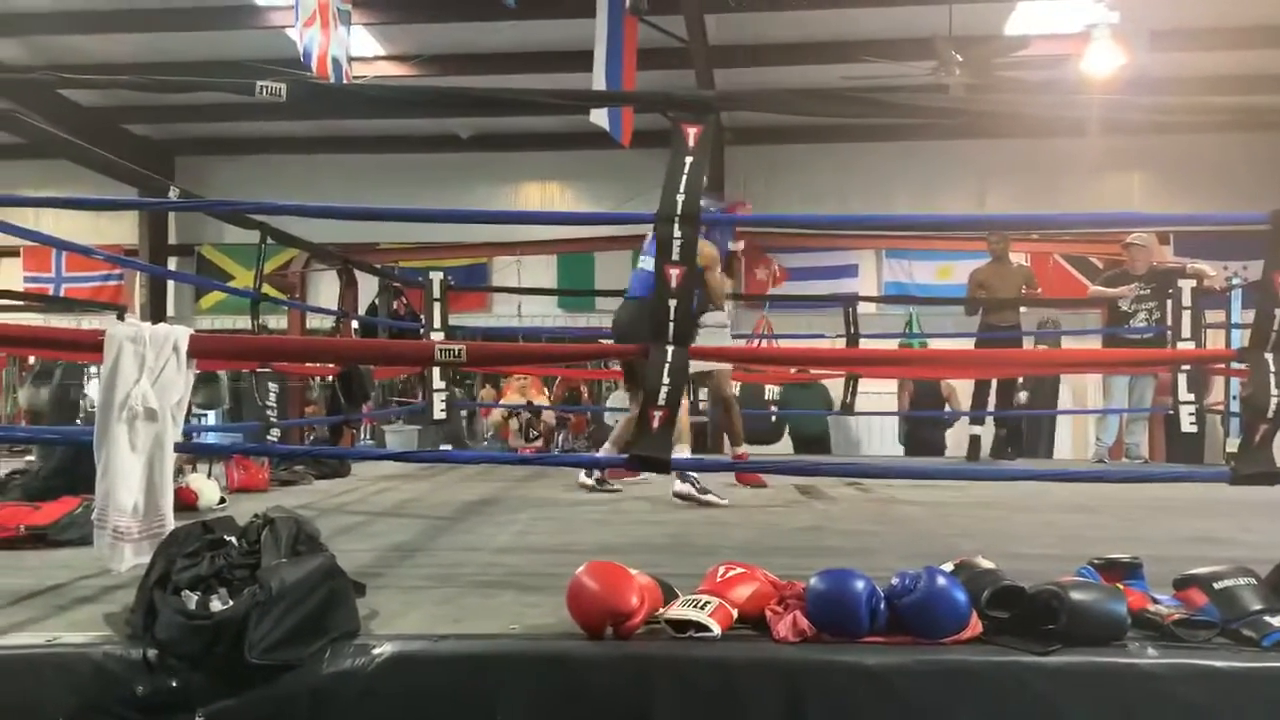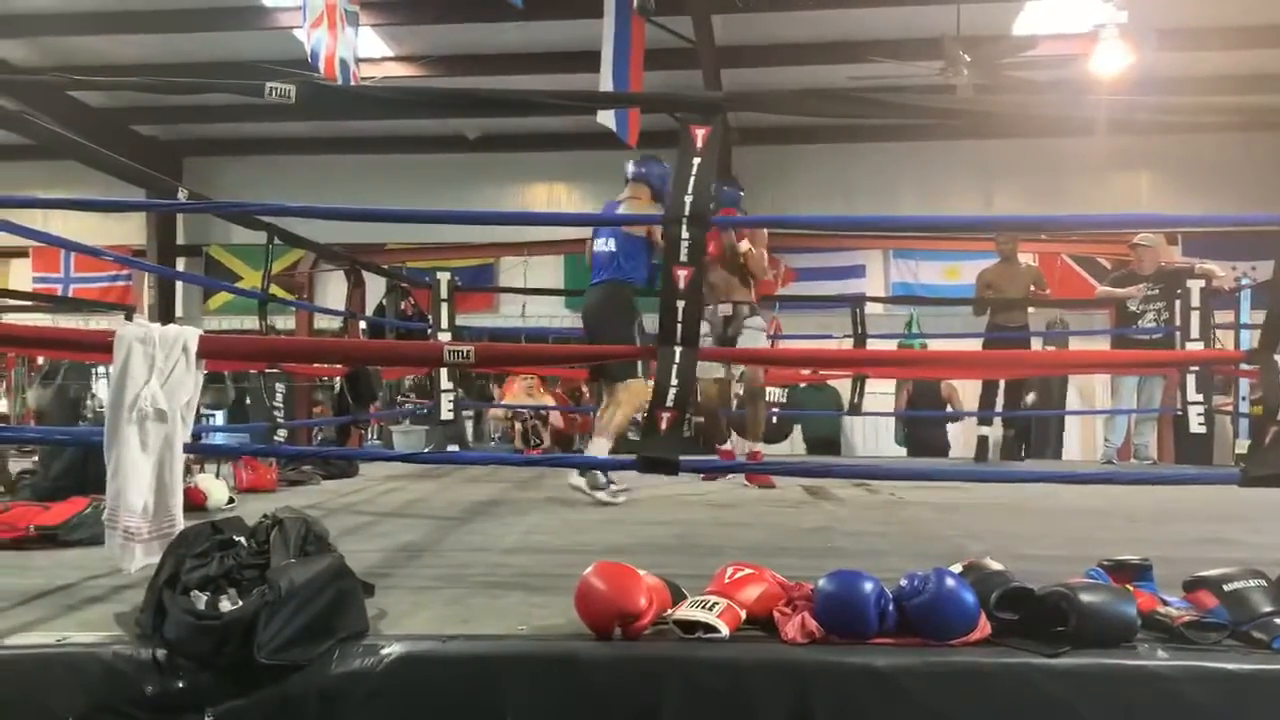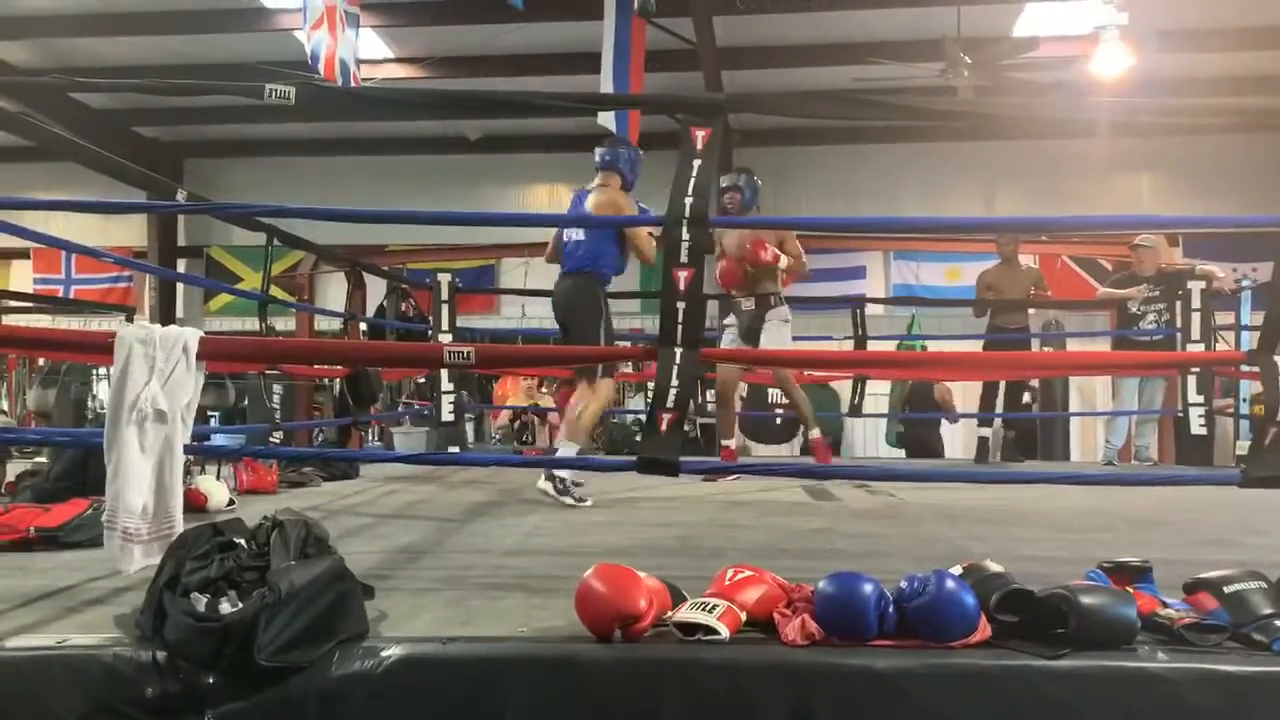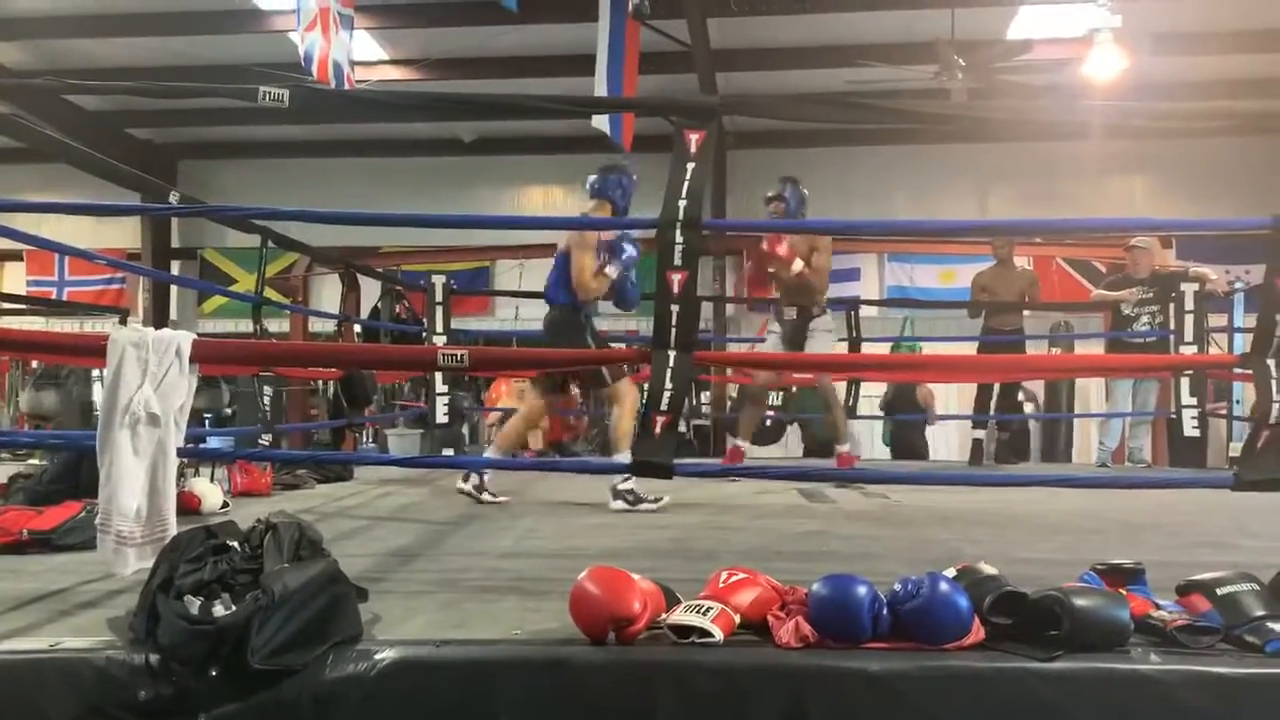
dt=0.3s
person 1, frame 1
left shoulder: (656, 234)
right shoulder: (704, 248)
right elbow: (718, 298)
left hip: (626, 317)
right hip: (647, 322)
left knee: (641, 404)
right knee: (677, 398)
left ankle: (594, 470)
right ankle: (684, 477)
person 1, frame 2
left shoulder: (607, 213)
right shoulder: (648, 211)
left hip: (594, 301)
right hip: (618, 301)
left knee: (613, 392)
right knee: (634, 391)
left ankle: (594, 471)
right ankle: (591, 467)
person 1, frame 3
left shoulder: (578, 199)
right shoulder: (618, 200)
left elbow: (551, 255)
right elbow: (645, 251)
right wrist: (645, 230)
left hip: (569, 292)
right hip: (588, 295)
left knee: (590, 382)
right knee: (601, 389)
left ankle: (561, 457)
right ankle: (558, 472)
person 1, frame 4
left shoulder: (602, 233)
right shoulder: (587, 231)
right elbow: (584, 290)
left wrist: (620, 286)
right wrist: (615, 267)
left hip: (566, 323)
right hip: (572, 324)
left knee: (537, 407)
right knee: (627, 395)
left ankle: (476, 474)
right ankle: (623, 487)
person 2, frame 1
left shoulder: (724, 231)
left elbow: (732, 271)
left wrist: (736, 242)
left hip: (710, 313)
left knee: (722, 391)
left ankle: (741, 461)
person 2, frame 2
left shoulder: (753, 232)
right shoulder: (702, 235)
left elbow: (761, 275)
left wrist: (741, 241)
right wrist: (704, 255)
left hip: (746, 318)
right hip: (711, 320)
left knee: (755, 383)
right knee: (709, 398)
left ankle: (754, 460)
right ankle: (725, 455)
person 2, frame 3
left shoulder: (777, 228)
right shoulder: (722, 231)
left elbow: (802, 268)
right elbow: (720, 269)
left wrist: (776, 258)
right wrist: (724, 272)
left hip: (771, 310)
right hip: (737, 312)
left knee: (786, 379)
right knee: (724, 385)
left ankle: (817, 443)
right ankle: (728, 456)
person 2, frame 4
left shoulder: (817, 238)
right shoulder: (769, 237)
left elbow: (821, 286)
left wrist: (791, 259)
left hip: (813, 321)
right hip: (782, 320)
left knee: (825, 388)
right knee: (756, 386)
left ankle: (845, 458)
right ankle: (735, 455)
person 3, frame 1
left shoulder: (1162, 274)
right shoulder: (1115, 277)
left elbow: (1193, 267)
right elbow: (1091, 292)
left wrist: (1211, 275)
right wrist: (1116, 292)
right hip: (1119, 351)
left knee: (1141, 407)
right knee: (1113, 404)
left ankle: (1133, 450)
right ankle: (1101, 450)
person 3, frame 2
left shoulder: (1170, 274)
right shoulder: (1122, 277)
left elbow: (1202, 268)
right elbow: (1099, 292)
left wrist: (1219, 274)
right wrist: (1124, 293)
left hip: (1158, 352)
right hip: (1127, 352)
left knee: (1150, 407)
right knee: (1122, 405)
left ankle: (1142, 450)
right ankle: (1109, 451)
person 3, frame 3
left shoulder: (1170, 276)
right shoulder: (1123, 279)
left elbow: (1203, 269)
right elbow: (1100, 294)
left wrist: (1219, 276)
right wrist: (1126, 293)
left hip: (1159, 354)
right hip: (1128, 353)
left knee: (1151, 409)
right knee: (1123, 406)
left ankle: (1143, 451)
right ankle: (1110, 452)
person 3, frame 4
left shoulder: (1164, 278)
right shoulder: (1117, 281)
left elbow: (1196, 271)
right elbow: (1094, 296)
left wrist: (1213, 279)
right wrist: (1119, 296)
left hip: (1153, 356)
right hip: (1122, 355)
left knee: (1145, 411)
right knee: (1116, 408)
left ankle: (1137, 453)
right ankle: (1104, 454)
person 4, frame 1
left shoulder: (1024, 272)
right shoulder: (978, 274)
left elbow: (1040, 297)
right elbow: (969, 310)
left wrist: (1030, 296)
right wrist: (977, 301)
left hip: (1013, 332)
right hip: (988, 332)
left knee: (1008, 387)
right knee: (982, 385)
left ankle: (1000, 443)
right ankle: (974, 442)
person 4, frame 2
left shoulder: (1033, 272)
right shoulder: (986, 274)
left elbow: (1048, 297)
right elbow: (977, 310)
left wrist: (1038, 296)
right wrist: (985, 301)
left hip: (1021, 333)
right hip: (995, 332)
left knee: (1016, 388)
right knee: (990, 386)
left ankle: (1009, 443)
right ankle: (982, 442)
person 4, frame 3
left shoulder: (1033, 274)
right shoulder: (987, 276)
left elbow: (1048, 299)
right elbow: (977, 312)
left wrist: (1039, 297)
right wrist: (986, 302)
left hip: (1021, 334)
right hip: (996, 334)
left knee: (1016, 389)
right knee: (990, 387)
left ankle: (1009, 444)
right ankle: (983, 444)
person 4, frame 4
left shoulder: (1028, 276)
right shoulder: (982, 277)
left elbow: (1038, 304)
right elbow: (972, 313)
left wrist: (1031, 300)
right wrist: (980, 303)
left hip: (1016, 336)
right hip: (991, 335)
left knee: (1010, 392)
right knee: (985, 389)
left ankle: (1002, 446)
right ankle: (977, 445)
